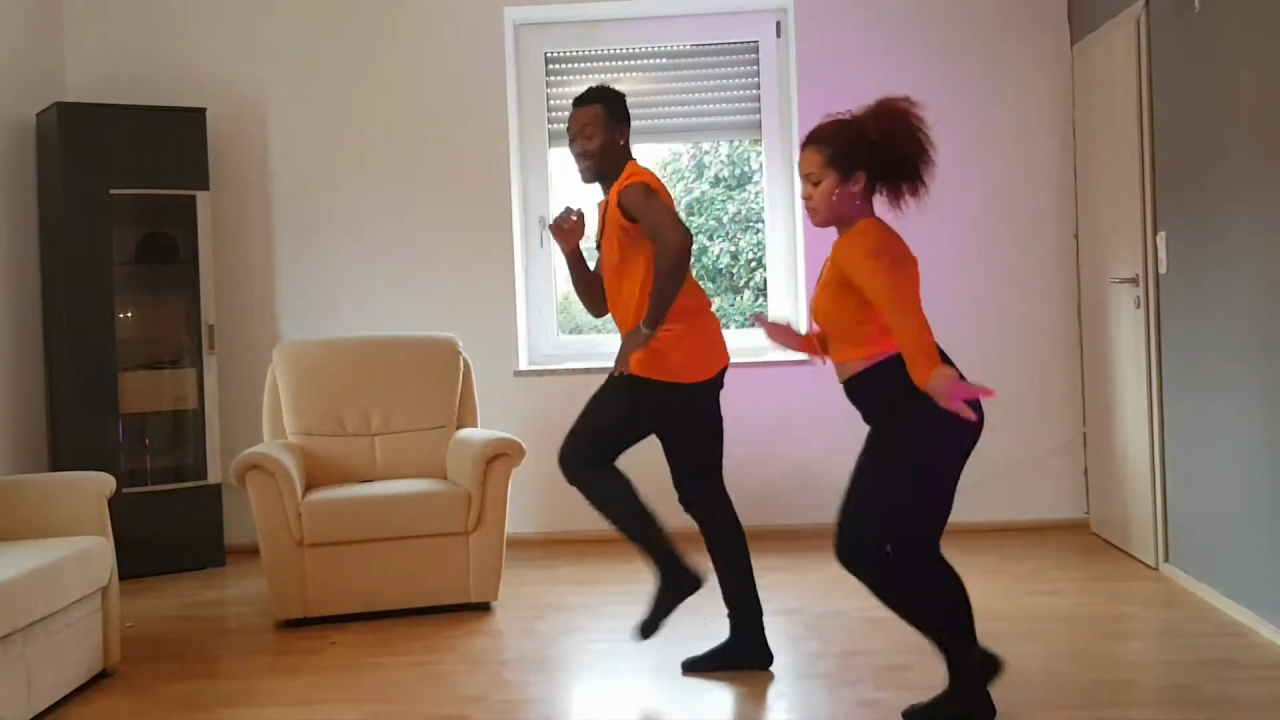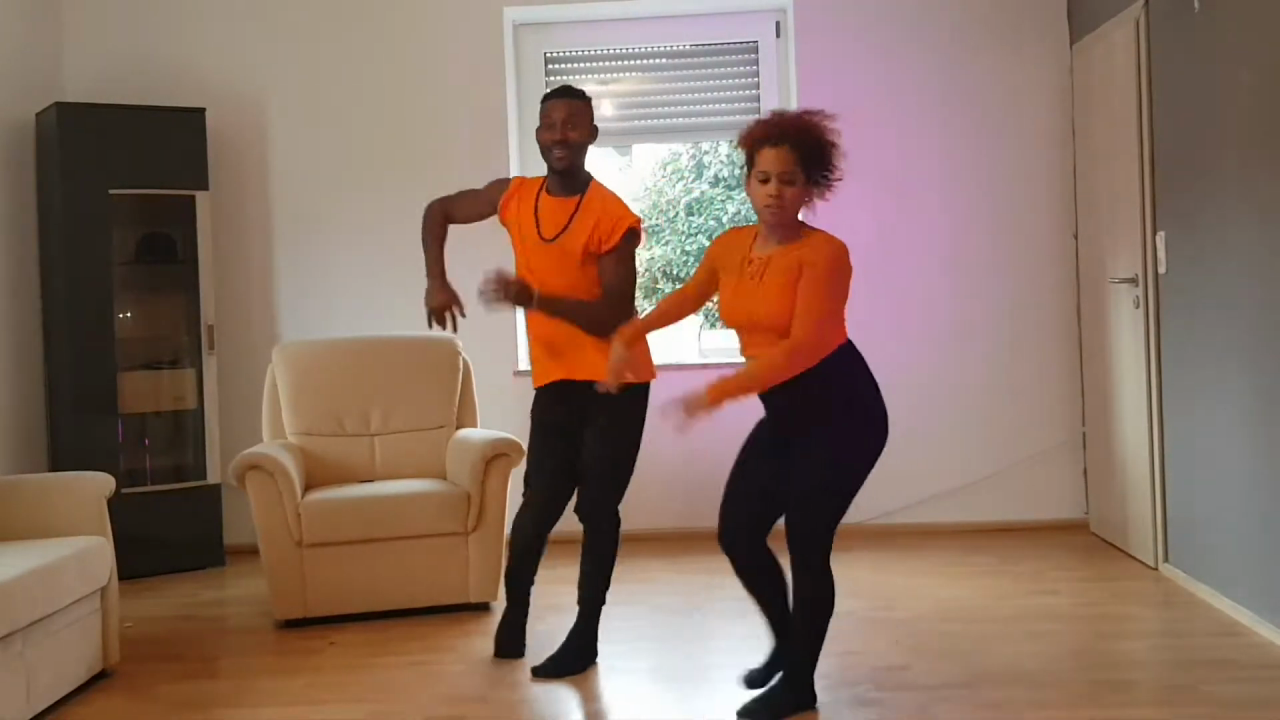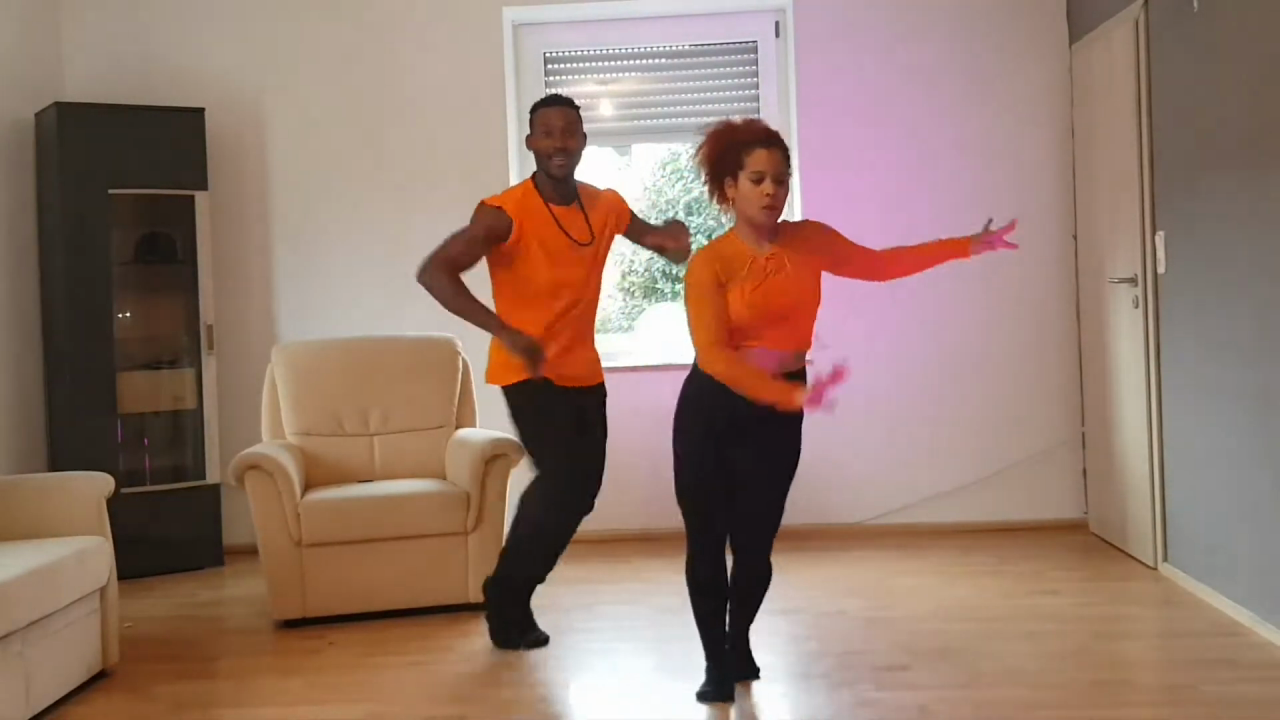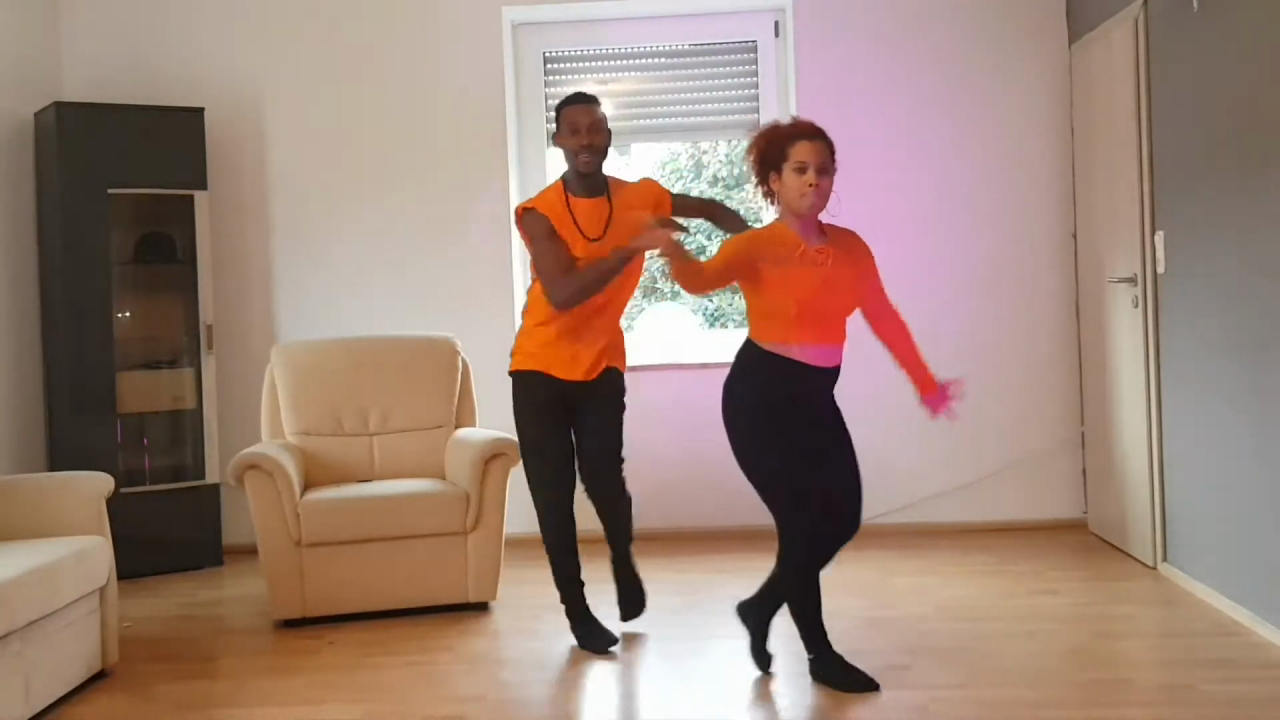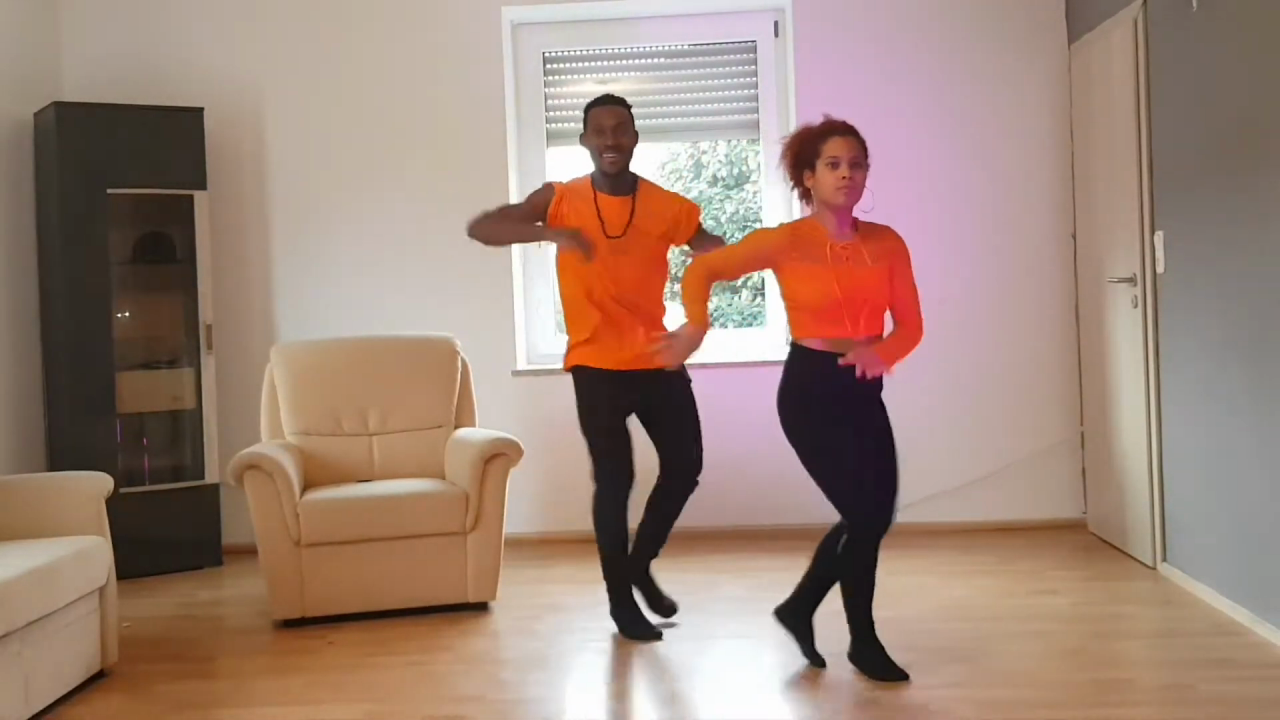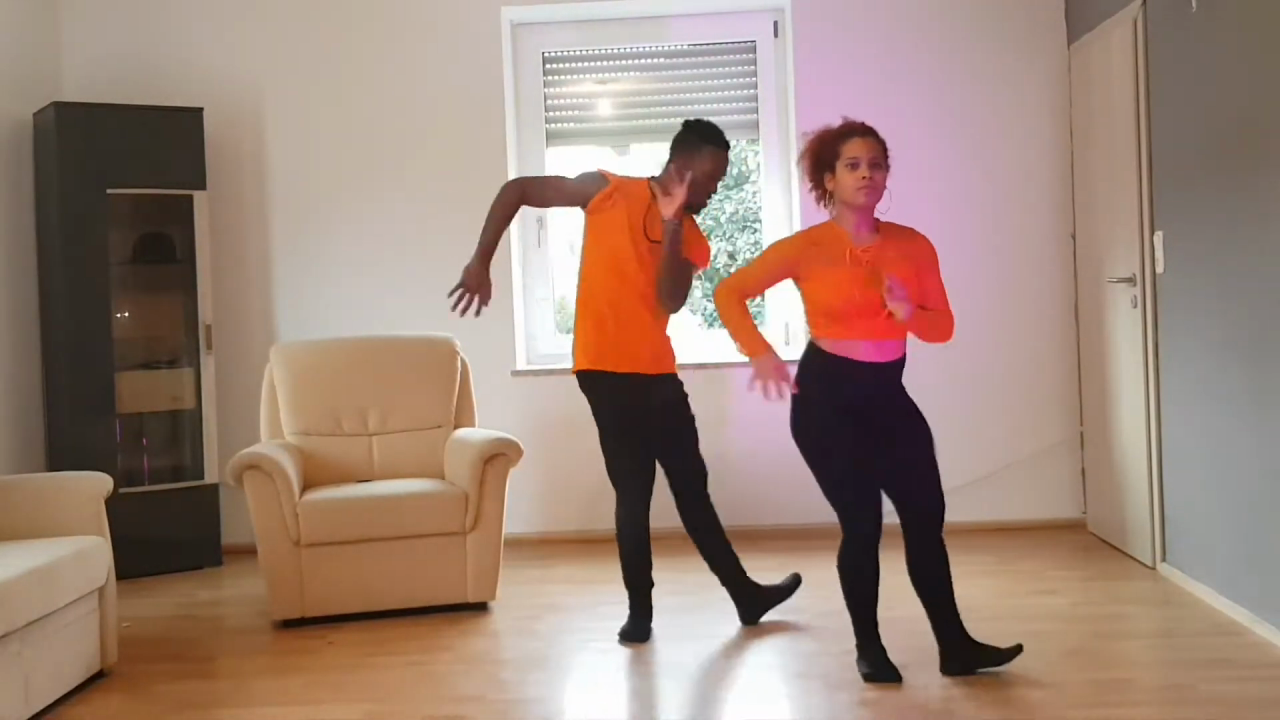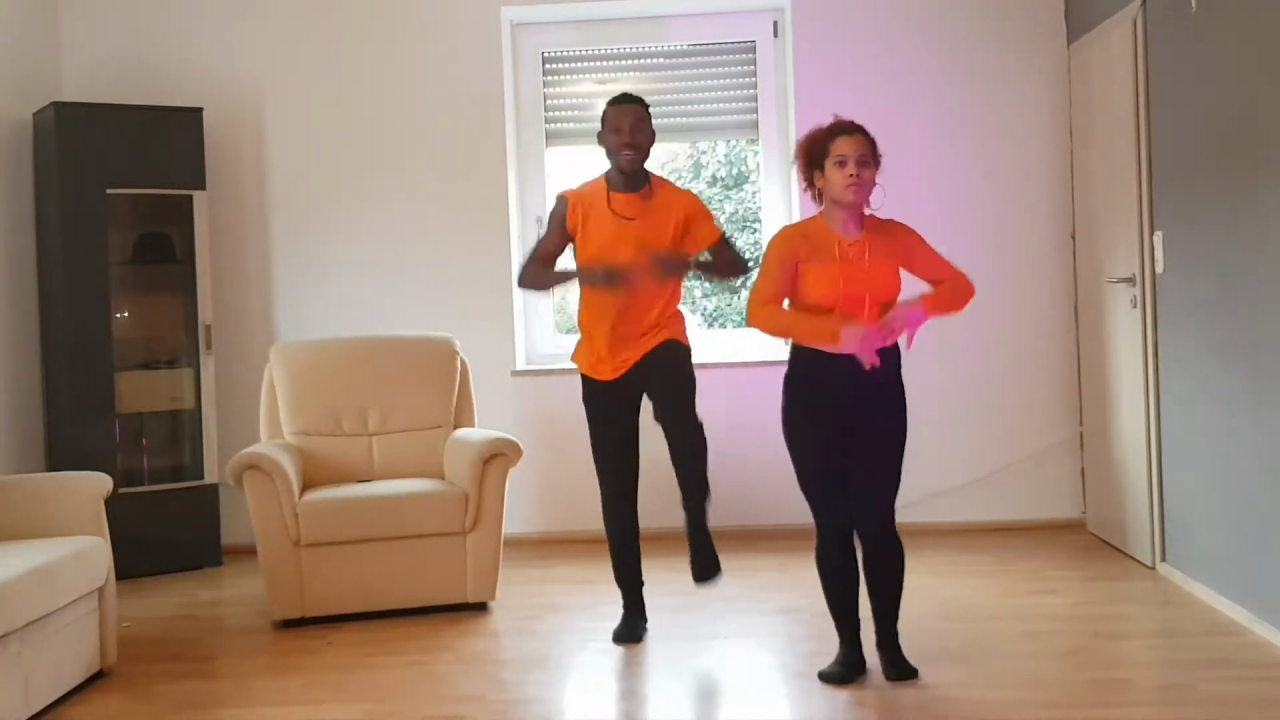
dt=0.4s
person 1, frame 1
left shoulder: (864, 245)
right shoulder: (870, 243)
left elbow: (905, 312)
left wrist: (930, 373)
right wrist: (801, 339)
left hip: (917, 412)
right hip: (916, 409)
left knee: (859, 548)
right knee: (912, 552)
left ankle: (968, 662)
person 1, frame 2
left shoulder: (826, 254)
right shoulder: (730, 247)
left elbow: (802, 348)
right elbow: (683, 301)
left wrist: (718, 392)
right wrist: (628, 333)
left hip: (844, 411)
right hip: (787, 415)
left knee: (806, 545)
right knee: (738, 533)
right ankle: (788, 644)
person 1, frame 3
left shoulder: (810, 241)
right shoulder: (709, 262)
left elbow: (881, 264)
right elbow: (714, 356)
left wrist: (968, 246)
right wrist: (791, 395)
left hip: (776, 416)
right hip: (711, 408)
left knee: (752, 543)
right knee: (704, 541)
left ankle: (738, 642)
right ankle: (718, 664)
person 1, frame 4
left shoulder: (848, 246)
right shoulder: (755, 247)
left elbow: (883, 317)
right elbow: (701, 279)
left wrist: (925, 383)
right wrist: (676, 255)
left hip: (813, 398)
right hip: (758, 397)
left knee: (841, 519)
right knee: (802, 525)
left ankle: (763, 607)
right ankle: (820, 654)
person 1, frame 5
left shoulder: (888, 243)
right shoulder: (786, 240)
left elbow: (910, 325)
right elbow: (700, 272)
left wrist: (881, 352)
right wrist: (696, 323)
left hip: (864, 394)
right hip: (811, 390)
left knee: (871, 515)
right knee: (870, 509)
left ankle: (799, 609)
right ankle: (863, 638)
person 1, frame 6
left shoulder: (913, 245)
right shoulder: (805, 247)
left elbow: (940, 327)
right elbow: (729, 293)
left wrist: (909, 314)
right wrist: (760, 352)
left hip: (888, 396)
right hip: (825, 397)
left knee: (926, 518)
right knee: (863, 525)
left ankle: (957, 647)
right ankle: (869, 649)
person 1, frame 7
left shoulder: (895, 237)
right shoulder: (792, 240)
left elbow: (960, 287)
right elbow: (760, 312)
left wrist: (917, 308)
right wrist: (840, 329)
left hip: (880, 387)
right hip: (815, 390)
left knee: (875, 520)
right knee: (833, 521)
left ankle: (889, 642)
right ankle: (848, 645)
person 2, frame 1
left shoulder: (634, 190)
right shoulder: (616, 204)
left elbow: (678, 239)
right elbow: (600, 303)
left wrist: (645, 328)
right wrist: (572, 251)
left hip: (665, 362)
right hip: (691, 363)
left knee: (580, 458)
right knee: (703, 495)
left ankle: (671, 571)
right ankle: (748, 638)
person 2, frame 2
left shoulder: (615, 219)
right shoulder: (512, 196)
left elbow: (612, 320)
right elbow: (437, 211)
left wrist: (532, 298)
right wrist: (436, 280)
left hip: (618, 377)
right hip: (556, 375)
left knee: (598, 502)
right knee: (542, 499)
left ankle: (584, 633)
right ankle: (516, 608)
person 2, frame 3
left shoulder: (607, 207)
right shoulder: (504, 212)
left elbow: (664, 243)
right elbow: (432, 273)
left wrist: (674, 242)
right wrist: (504, 331)
left hip: (584, 372)
right hip: (528, 373)
left knee: (581, 490)
right knee: (567, 478)
left ankle: (512, 600)
right ankle: (506, 592)
person 2, frame 4
left shoulder: (642, 195)
right shoulder: (538, 214)
left elbow: (708, 209)
right elbow: (562, 295)
left wrist: (741, 235)
right wrist: (633, 246)
left hip: (599, 365)
right hip: (538, 363)
left knee: (603, 479)
right knee: (551, 488)
left ankle: (623, 564)
right ankle: (576, 609)
person 2, frame 5
left shoulder: (670, 206)
right shoulder: (559, 199)
right elbow: (481, 228)
left wrist: (707, 248)
right wrist: (551, 232)
left hip: (659, 359)
right hip: (597, 363)
left knee: (684, 468)
right knee: (614, 478)
left ankle: (640, 567)
right ankle: (620, 597)
person 2, frame 6
left shoulder: (690, 235)
right shoulder: (607, 189)
left elbow: (671, 303)
right elbow: (514, 190)
left wrist: (670, 227)
right wrist: (481, 264)
left hip: (657, 369)
right hip: (605, 365)
left knee: (689, 480)
right knee: (634, 487)
left ankle: (743, 591)
right ankle: (639, 605)
person 2, frame 7
left shoulder: (682, 204)
right shoulder: (573, 204)
left elbow: (735, 265)
right elbow: (529, 276)
left wrist: (685, 262)
right wrist: (583, 271)
left hip: (660, 347)
right hip: (600, 362)
left knee: (684, 424)
right knee: (616, 488)
left ankle: (697, 526)
right ankle: (631, 604)
